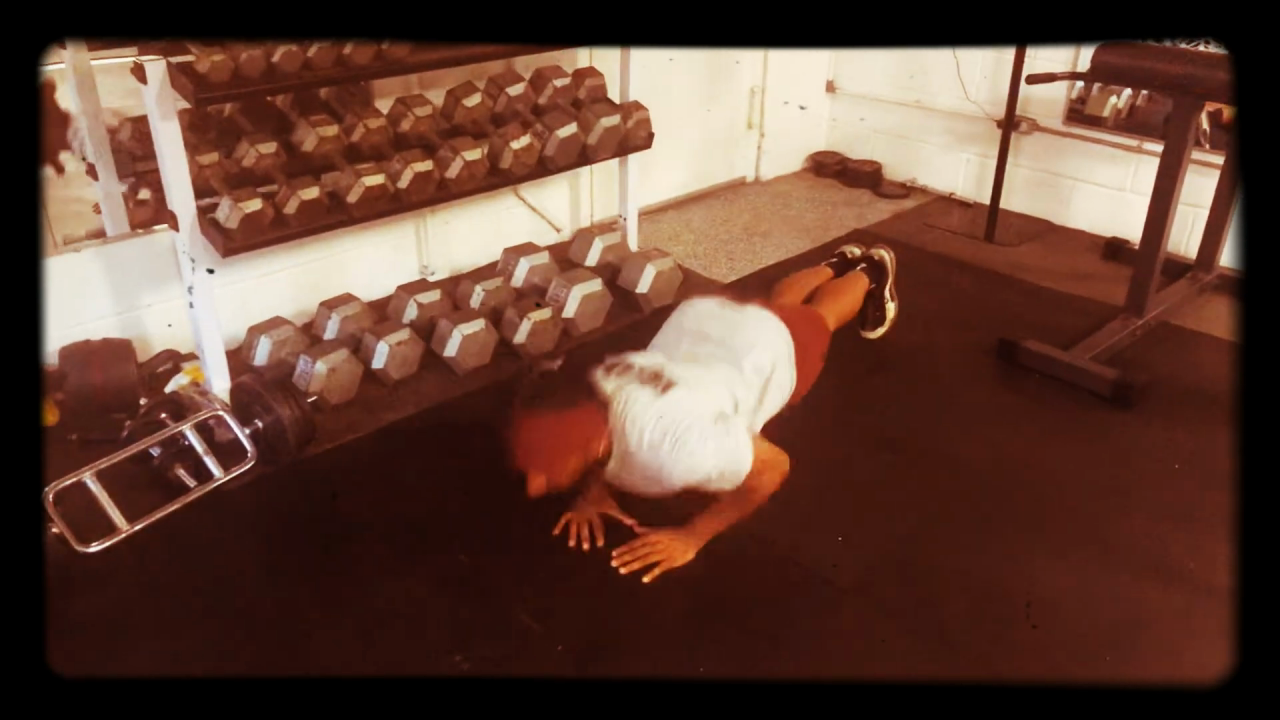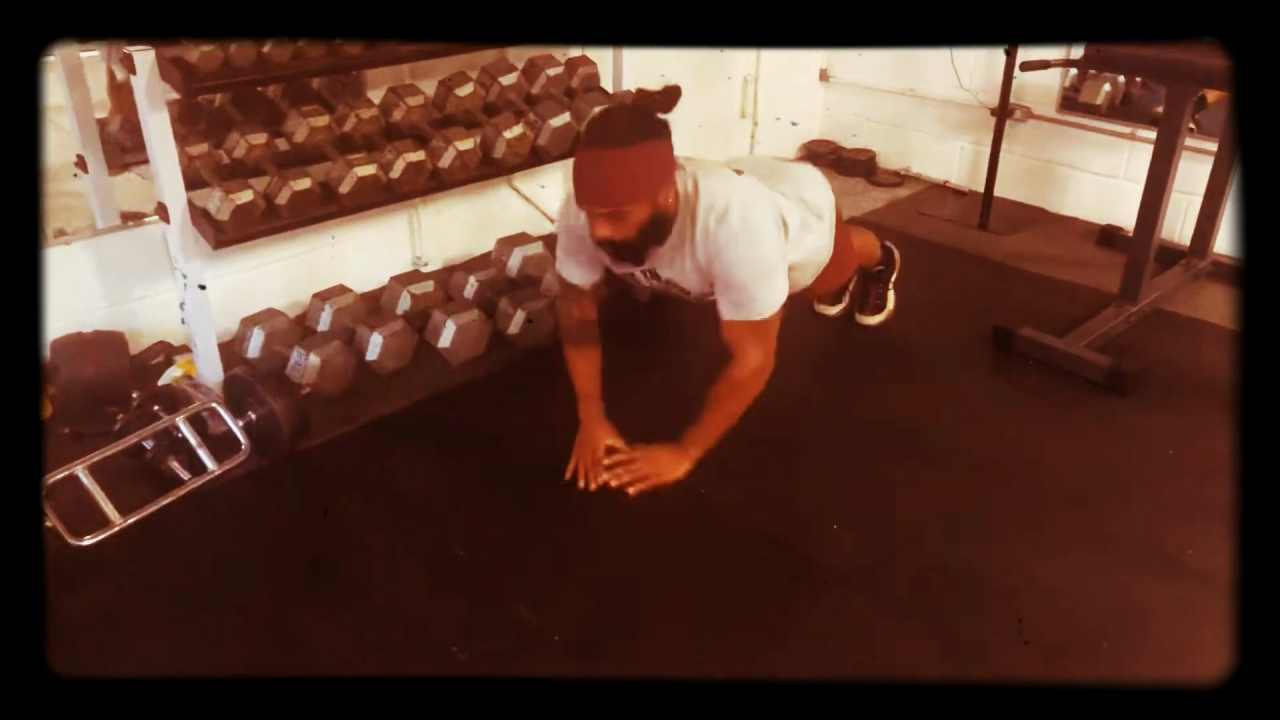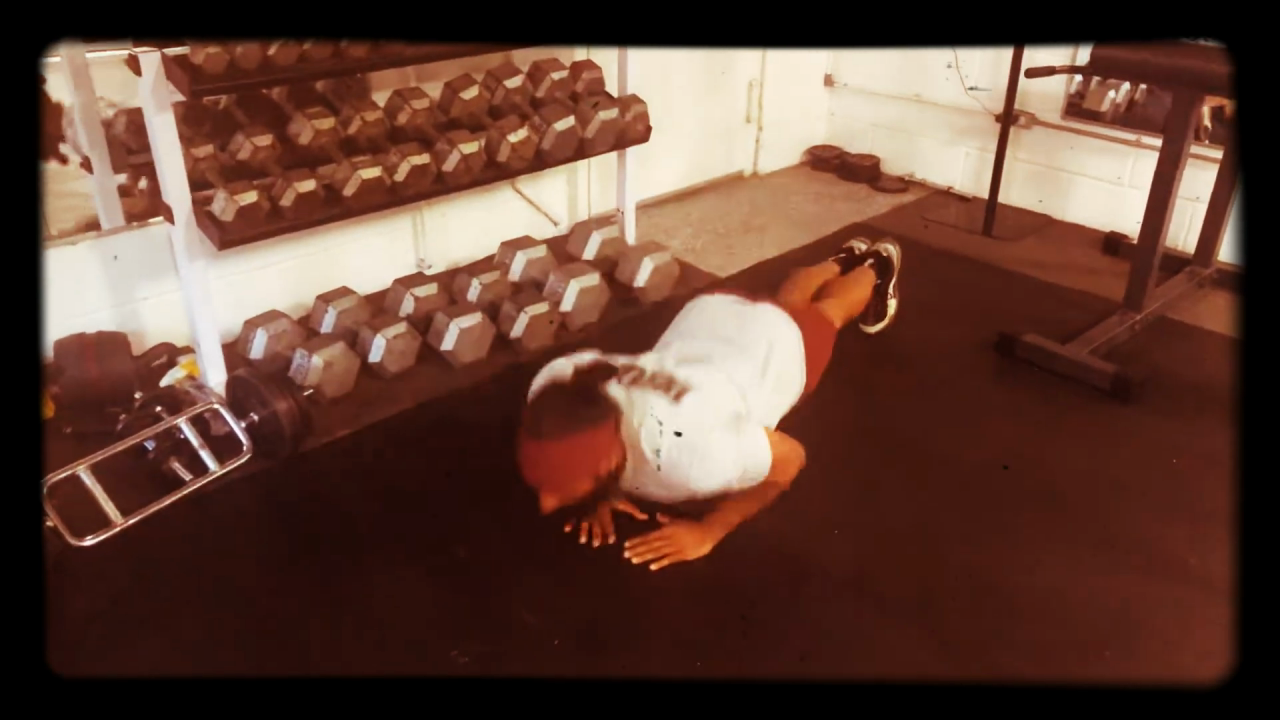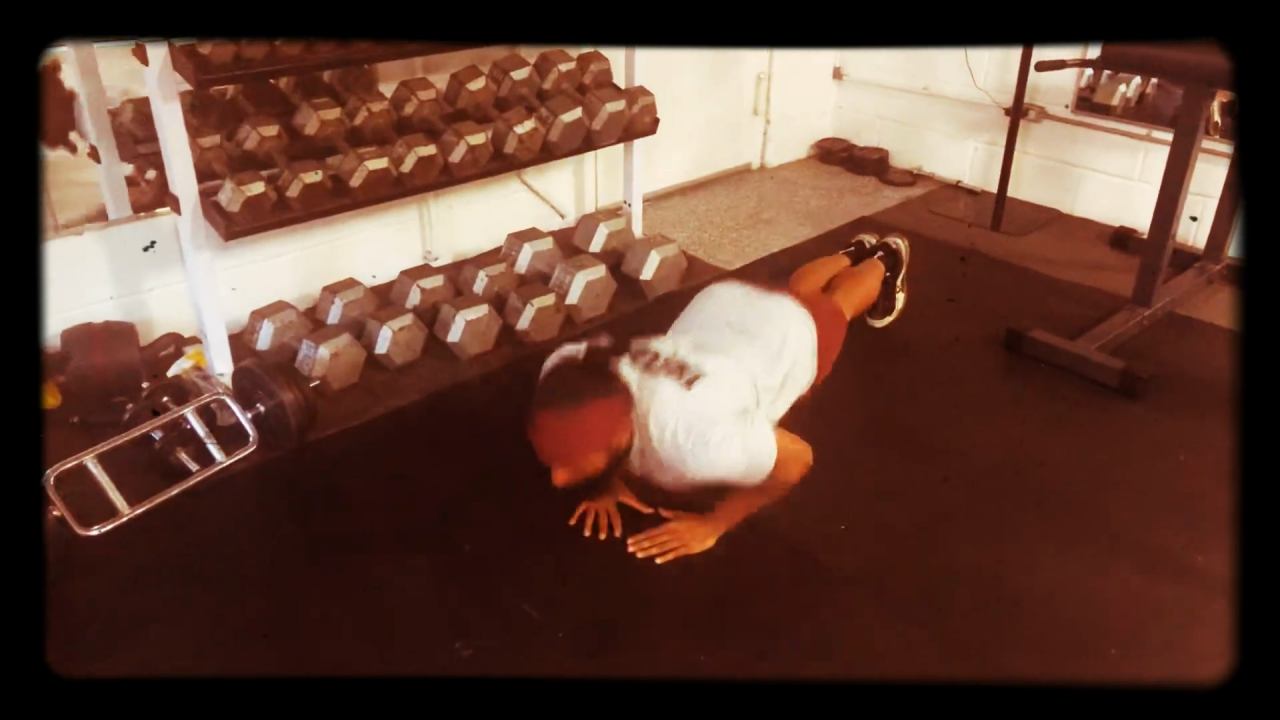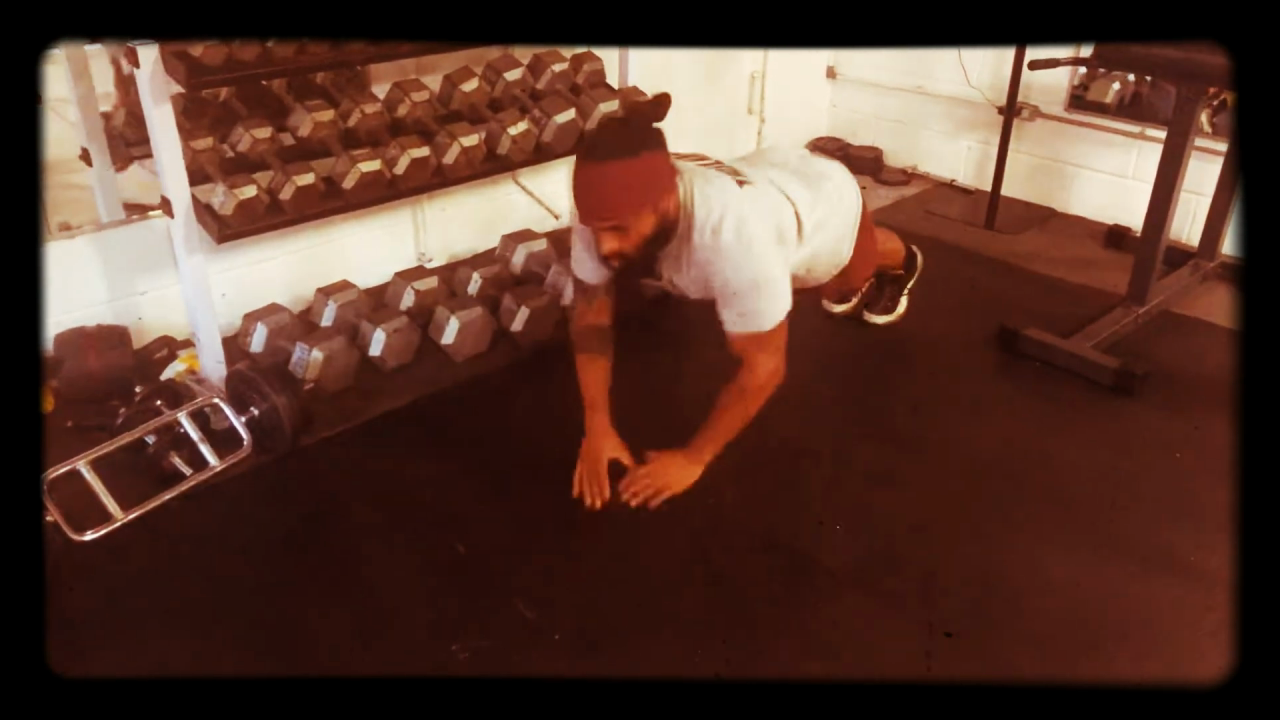
dt=0.4s
person 1, frame 1
left shoulder: (673, 448)
left elbow: (773, 467)
left wrist: (692, 538)
right wrist: (588, 488)
left hip: (767, 355)
right hip: (695, 325)
left knee: (818, 315)
right knee: (780, 302)
left ankle: (872, 270)
right ankle: (838, 262)
person 1, frame 2
left shoulder: (735, 220)
right shoulder: (585, 208)
left elbow: (753, 357)
right elbow: (575, 300)
left wrist: (685, 453)
right wrist: (590, 417)
left hip: (805, 208)
left knee: (846, 253)
left ankle: (880, 259)
right ankle: (844, 281)
person 1, frame 3
left shoulder: (687, 459)
right shoulder: (554, 388)
left elbow: (788, 459)
left wrist: (709, 531)
right wrist: (596, 492)
left hip: (778, 343)
right hip: (709, 314)
left knee: (828, 309)
right knee: (789, 298)
left ankle: (877, 264)
right ankle: (847, 257)
person 1, frame 4
left shoulder: (694, 443)
right shoulder: (562, 373)
left elbow: (797, 458)
left wrist: (712, 526)
right wrist: (604, 482)
left hip: (791, 339)
right hip: (715, 309)
left knee: (835, 303)
right knee: (797, 290)
left ankle: (885, 258)
right ankle: (856, 251)
person 1, frame 5
left shoulder: (734, 230)
right shoulder: (602, 209)
left elbow: (766, 364)
right elbow: (590, 308)
left wrist: (694, 457)
right wrist: (596, 425)
left hip: (827, 198)
left knee: (858, 265)
left ankle: (903, 261)
